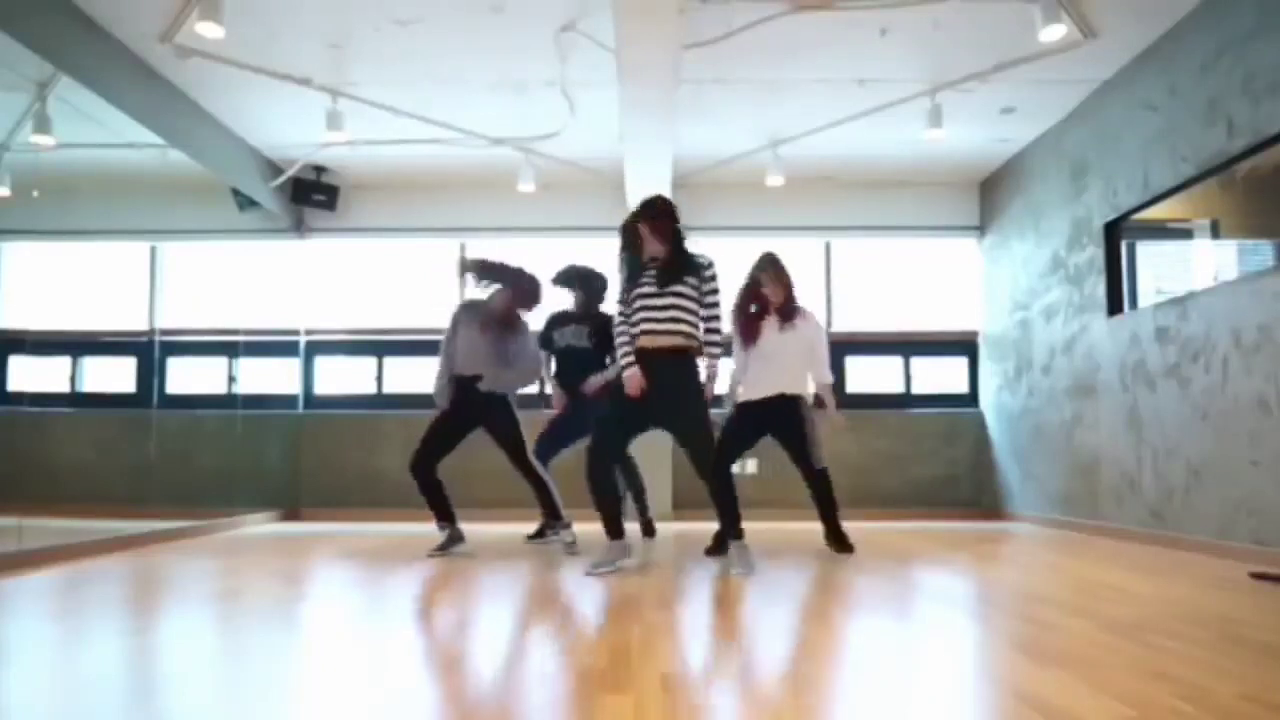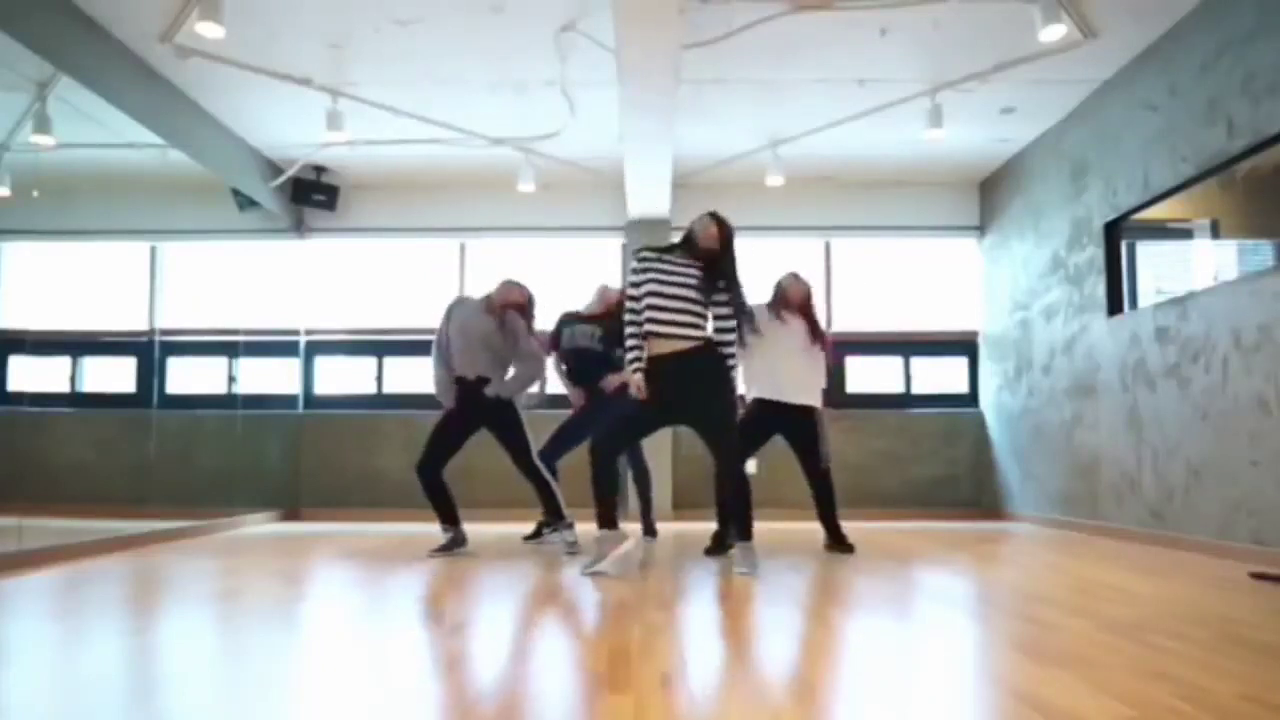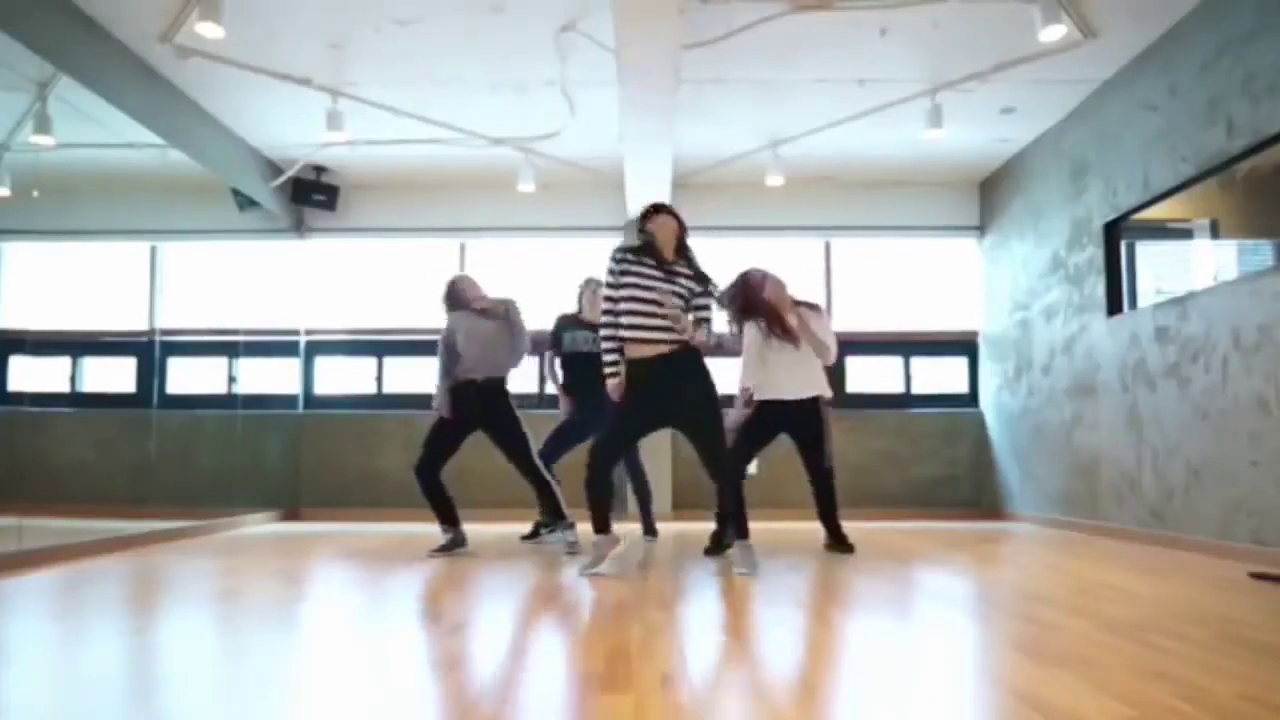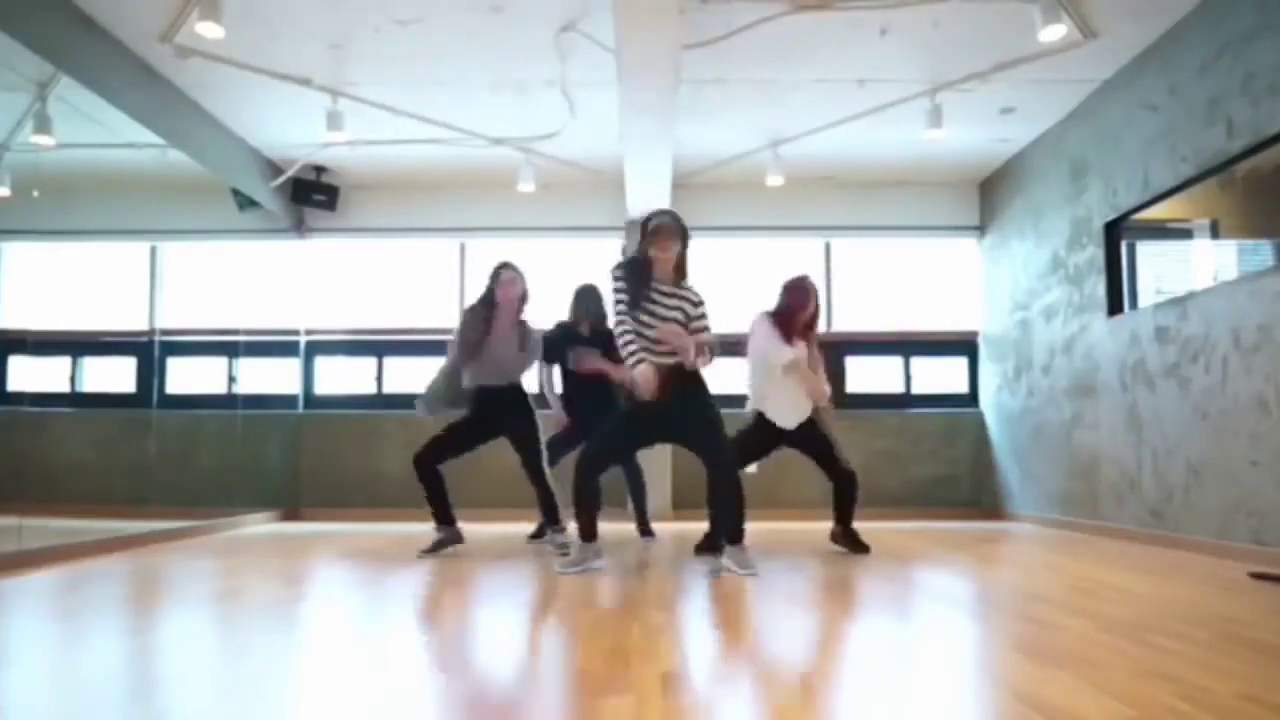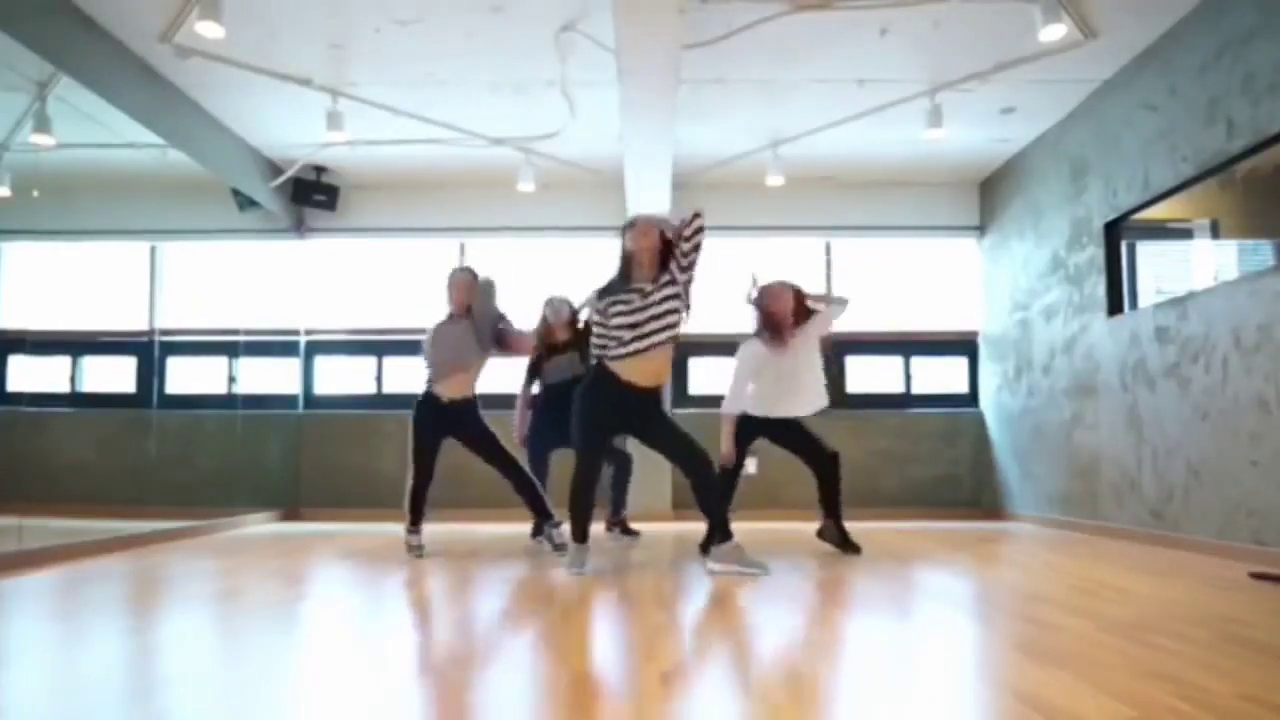
dt=0.7s
person 1, frame 1
left shoulder: (699, 269)
right shoulder: (633, 274)
left elbow: (712, 324)
right elbow: (620, 326)
left wrist: (711, 374)
right wrist: (628, 368)
left hip: (677, 372)
right hip: (639, 375)
left knee: (706, 460)
right knee: (599, 456)
left ankle: (736, 543)
right ankle: (616, 543)
person 1, frame 2
left shoulder: (714, 274)
right shoulder: (645, 260)
left elbow: (727, 332)
right elbow: (632, 319)
left wrist: (730, 386)
right wrist: (634, 369)
left hip: (703, 371)
right hip: (658, 375)
left knee: (728, 458)
right knee: (603, 446)
left ankle: (743, 545)
right ankle: (609, 536)
person 1, frame 3
left shoulder: (693, 276)
right shoulder: (623, 260)
left elbow: (703, 333)
right elbow: (608, 319)
left wrist: (687, 326)
right wrist: (611, 371)
left hip: (684, 374)
right hip: (639, 379)
left knee: (718, 461)
right knee: (599, 459)
left ankle: (741, 545)
right ankle: (603, 542)
person 1, frame 4
left shoulder: (690, 297)
right shoulder: (628, 277)
left elbow: (705, 355)
right elbow: (622, 324)
left wrist: (687, 346)
right wrist: (639, 365)
left hip: (686, 394)
right hip: (643, 398)
left knee: (723, 465)
right knee: (587, 464)
left ankle: (734, 546)
right ankle: (588, 545)
person 1, frame 5
left shoulder: (676, 278)
right shoulder: (607, 296)
left elbow: (694, 224)
right elbow: (597, 349)
left wrist: (667, 227)
left hip: (647, 401)
right hip: (603, 392)
left knee: (700, 465)
right knee: (586, 471)
left ankle: (723, 546)
right ankle: (579, 546)
person 2, frame 1
left shoulder: (515, 327)
right shoulder: (468, 311)
left elbow: (531, 369)
right elbow: (447, 359)
left wrist: (492, 384)
right wrist: (444, 395)
left hip: (493, 400)
right hip: (460, 398)
left knee: (524, 462)
right knee: (420, 464)
left ankle: (561, 528)
right ankle: (450, 530)
person 2, frame 2
left shoulder: (511, 320)
right shoulder: (459, 307)
left elbow: (534, 362)
right elbow: (441, 351)
left wrist: (503, 389)
right wrist: (446, 391)
left hip: (493, 399)
right hip: (462, 399)
left knee: (529, 464)
right knee: (427, 467)
left ankle: (564, 528)
right ankle: (454, 533)
person 2, frame 3
left shoulder: (506, 310)
right shoulder: (457, 321)
left elbow: (518, 348)
right elbow: (446, 365)
right wrist: (442, 399)
left hip: (493, 397)
right hip: (461, 398)
left knee: (529, 466)
right knee: (425, 468)
left ankle: (564, 528)
right ankle: (453, 533)
person 2, frame 4
left shoulder: (526, 331)
right shoulder: (475, 319)
left elbow: (521, 363)
right elbow: (458, 361)
left hip: (513, 403)
right hip: (481, 406)
left knee: (534, 465)
right knee: (425, 460)
left ankle: (556, 529)
right ankle: (447, 528)
person 2, frame 5
left shoulder: (481, 324)
right shoulder: (439, 329)
left hip: (464, 411)
right hip: (430, 408)
left knee: (509, 465)
right knee: (422, 473)
left ankle: (549, 524)
right ankle: (414, 531)
person 3, frame 1
left shoulder: (804, 320)
right shoulder: (748, 322)
left elbow: (821, 365)
right elbow: (740, 364)
left wrist: (830, 406)
right wrist: (733, 390)
left hip: (789, 402)
right hip: (752, 403)
left knee: (813, 468)
right knee: (718, 462)
left ankle: (833, 530)
person 3, frame 2
left shoulder: (811, 328)
right shoulder: (755, 316)
left elbow: (817, 372)
left wrist: (815, 403)
left hip: (803, 407)
right hip: (765, 403)
left knee: (818, 470)
left ankle: (833, 534)
right ankle: (725, 532)
person 3, frame 3
left shoulder: (813, 314)
right shoulder: (757, 326)
left elbow: (829, 356)
right elbow: (749, 371)
left wrist: (804, 328)
right wrist: (739, 408)
left hip: (808, 404)
right hip: (770, 404)
left knee: (821, 470)
right knee: (733, 463)
left ankle: (834, 533)
right ankle: (723, 533)
person 3, frame 4
left shoulder: (807, 339)
right shoulder: (765, 326)
left elbow: (820, 390)
right elbow: (779, 359)
left hip: (803, 419)
right hip: (767, 418)
left knee: (845, 475)
left ankle: (843, 529)
right ankle: (717, 532)
person 3, frame 5
left shoulder: (809, 329)
right shoulder: (755, 346)
left elbow: (841, 304)
right elbow: (735, 394)
left wrist: (807, 298)
right wrist: (726, 439)
left hip: (785, 417)
right hip: (750, 415)
left knee: (827, 459)
right knee: (730, 466)
left ankle: (832, 526)
person 4, frame 1
left shoulder: (602, 322)
right shoulder: (556, 321)
right elbow: (546, 360)
left wrist: (602, 378)
right wrist: (554, 388)
left hip: (599, 400)
right hip: (572, 403)
left knee: (620, 458)
right knee: (540, 453)
left ankle: (645, 519)
right ankle: (550, 522)
person 4, frame 2
left shoulder: (614, 324)
right shoulder: (567, 321)
right elbow: (557, 358)
left wrist: (621, 376)
right wrist: (569, 387)
left hip: (616, 399)
right hip: (588, 403)
left knee: (635, 459)
right knee: (546, 457)
left ankle: (647, 520)
right ankle: (550, 520)
person 4, frame 3
right shoulder: (565, 324)
right elbow: (550, 359)
right wrist: (560, 393)
left hip: (609, 407)
right hip: (579, 410)
left knee: (632, 464)
right knee: (543, 459)
left ankle: (648, 521)
right ankle: (547, 521)
person 4, frame 4
left shoulder: (608, 335)
right shoulder: (561, 332)
right elbow: (546, 371)
right wrist: (555, 404)
left hip: (607, 414)
right hip: (576, 415)
left knee: (629, 463)
left ankle: (643, 521)
person 4, frame 5
left shoulder: (584, 339)
right shoulder: (541, 348)
right elbow: (527, 387)
right wrist: (520, 426)
right hip: (545, 423)
left knee: (622, 460)
right knee: (537, 472)
left ankle: (616, 519)
right ankle: (541, 522)
